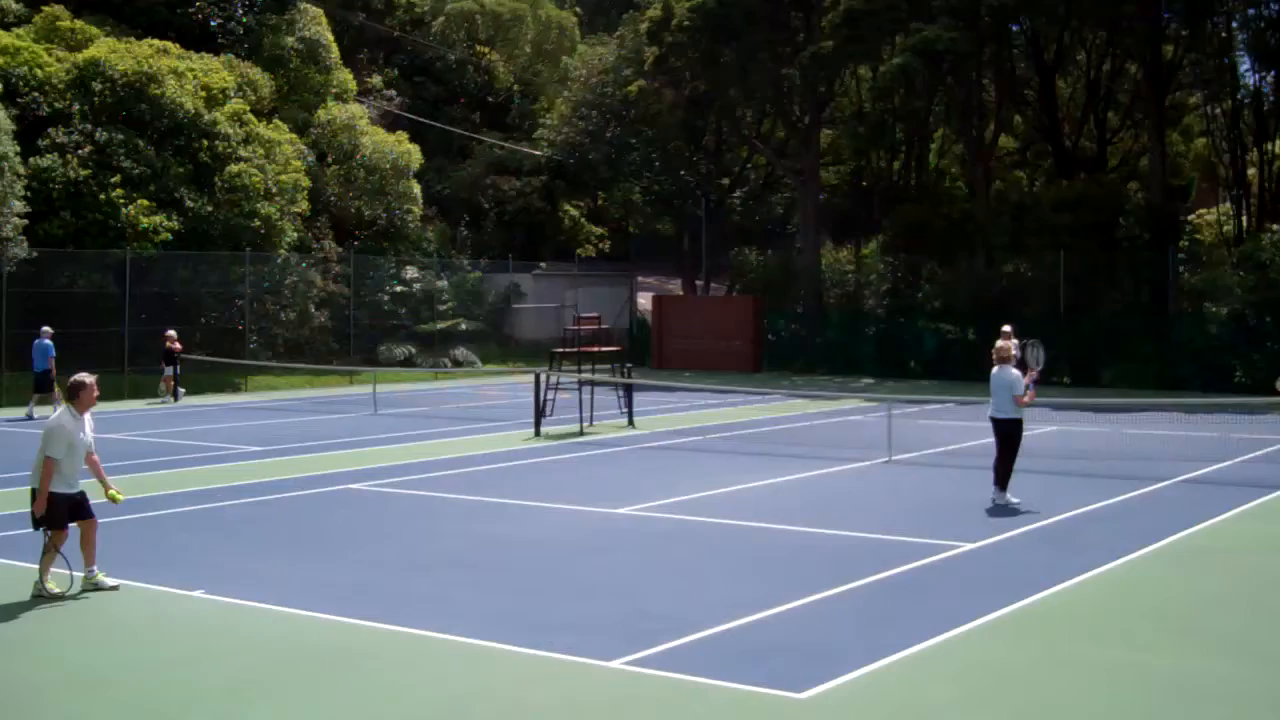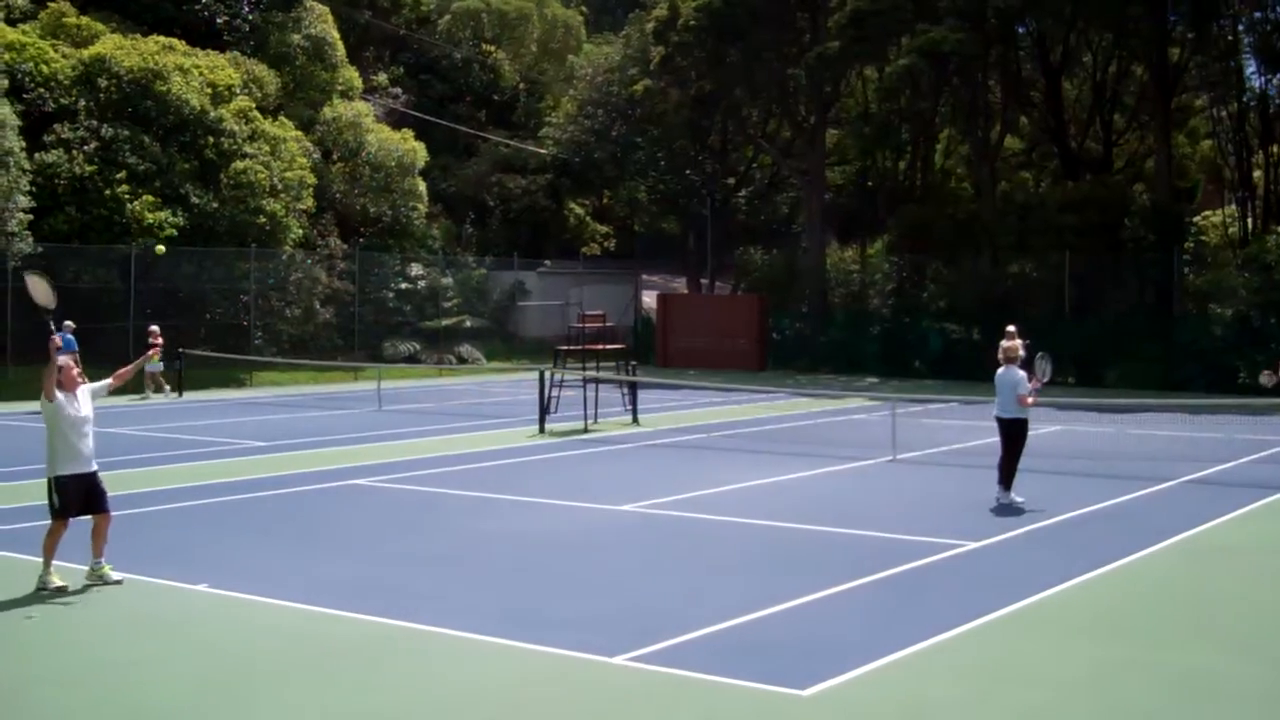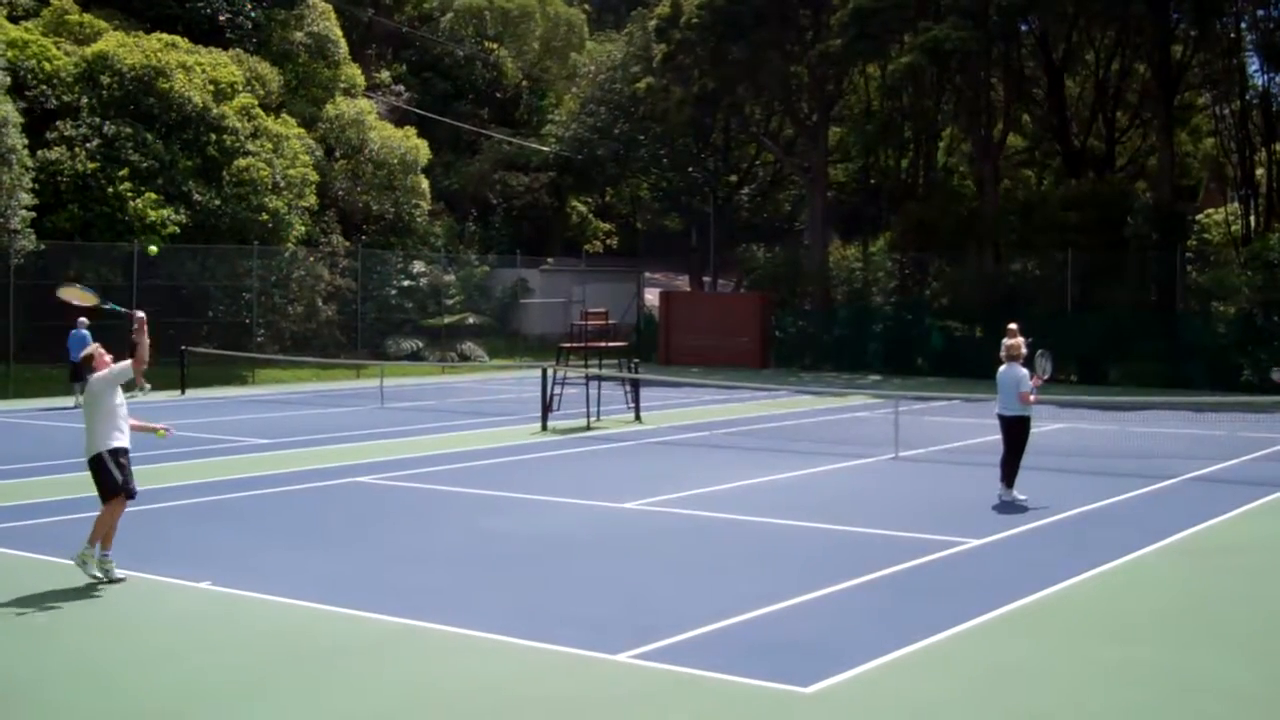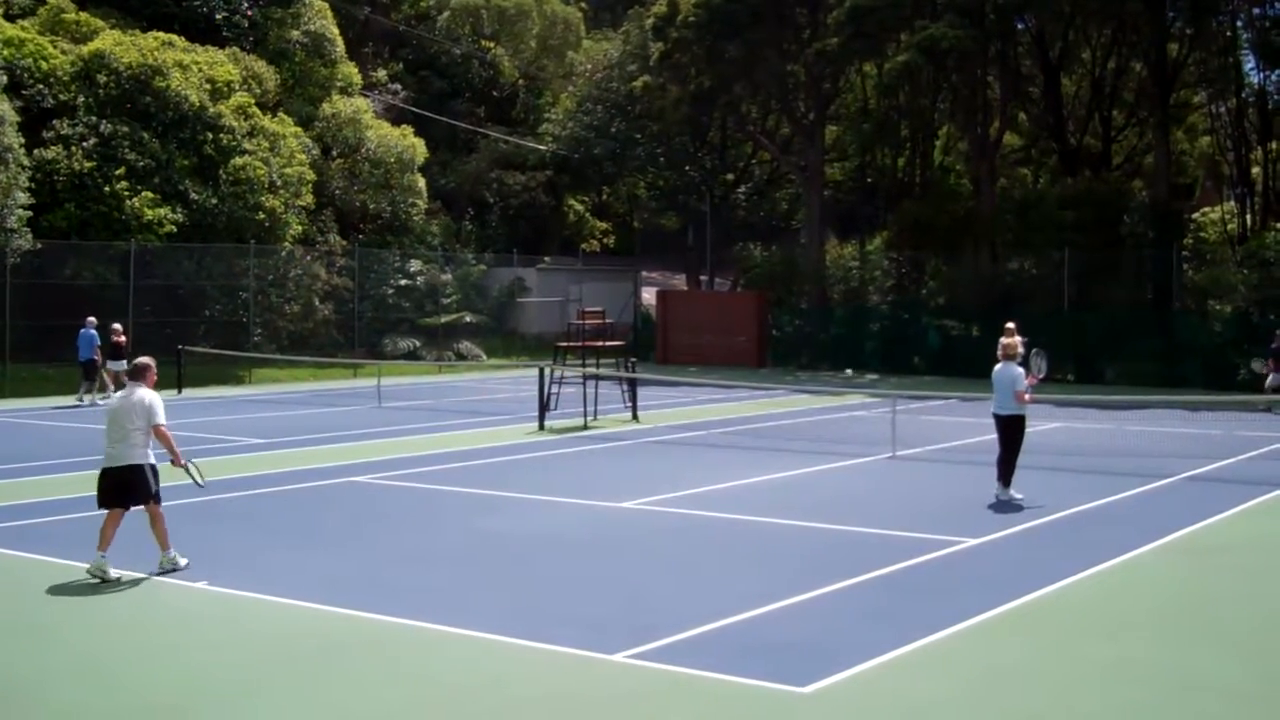
dt=0.5s
person 1, frame 1
left shoulder: (86, 419)
right shoulder: (62, 423)
left elbow: (90, 456)
right elbow: (49, 462)
left wrist: (106, 485)
right wrist: (41, 499)
left hip: (72, 487)
right hip: (51, 489)
left knee: (90, 523)
right knee: (59, 533)
left ankle: (91, 575)
right ankle: (42, 582)
person 1, frame 2
left shoulder: (86, 392)
right shoulder: (54, 401)
left elbow: (116, 380)
right elbow: (47, 388)
left wrist: (144, 360)
right wrist: (53, 354)
left hip: (88, 470)
right hip: (63, 473)
left knee: (103, 517)
right knee: (60, 524)
left ankle: (97, 568)
right ankle: (46, 574)
person 1, frame 3
left shoulder: (101, 386)
right shoulder: (104, 380)
left elbow: (123, 421)
right elbow: (141, 361)
left wrist: (151, 428)
right wrist: (142, 328)
left hip: (112, 450)
right hip: (108, 451)
left knee: (116, 504)
right knee: (117, 502)
left ankle: (104, 560)
right ankle: (90, 552)
person 1, frame 4
left shoulder: (117, 399)
right shoulder: (150, 396)
right elbow: (160, 431)
right wrist: (175, 454)
left hip: (111, 461)
right hip: (138, 461)
left knee: (115, 512)
right knee: (154, 508)
left ankle: (100, 561)
right ankle: (168, 558)
